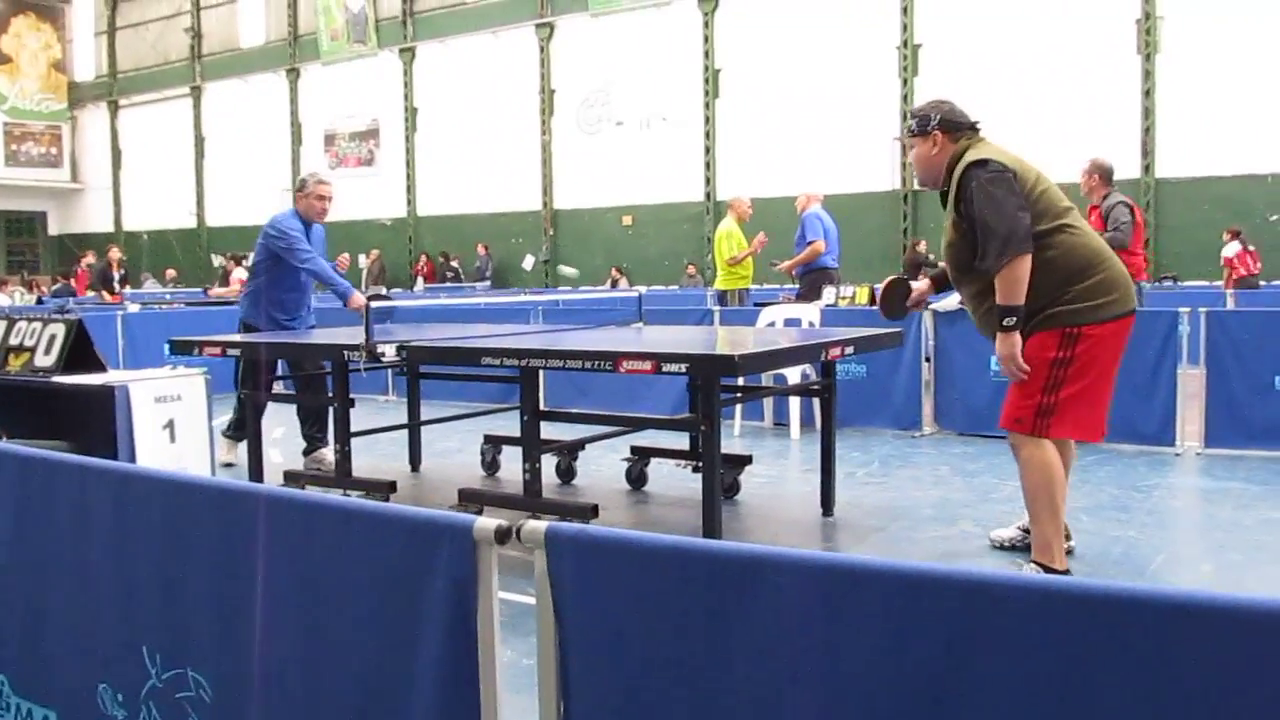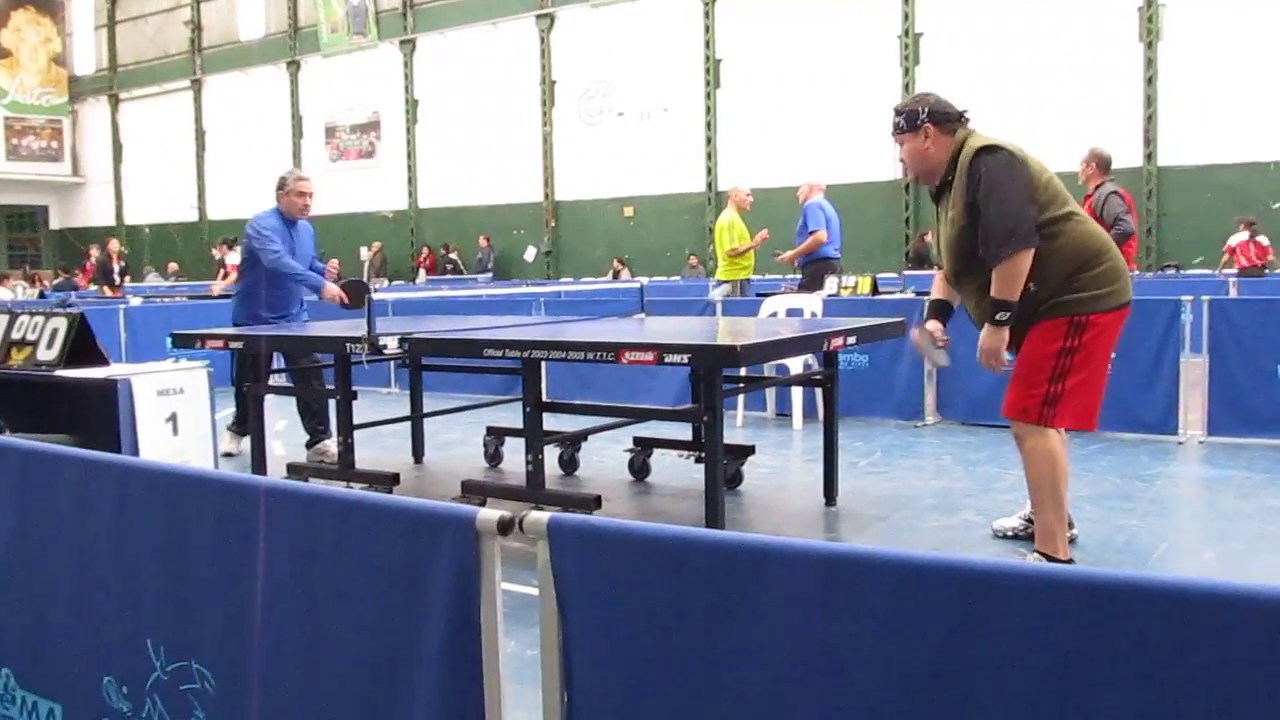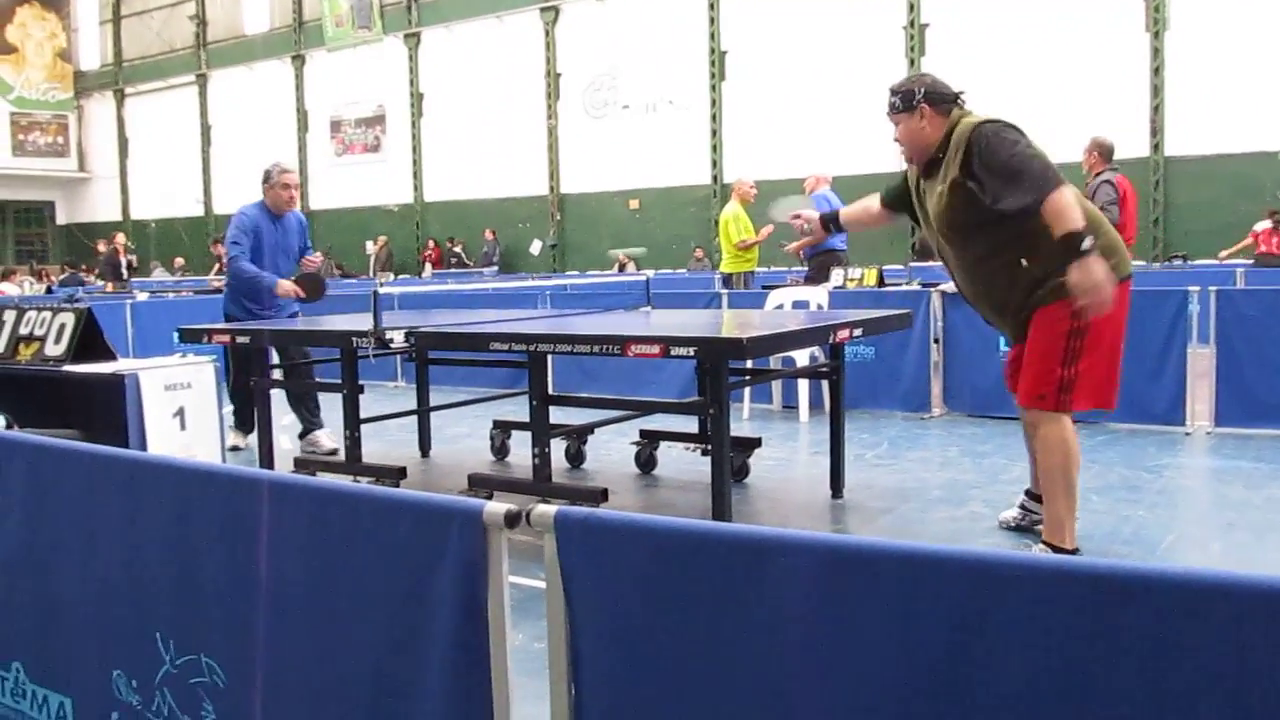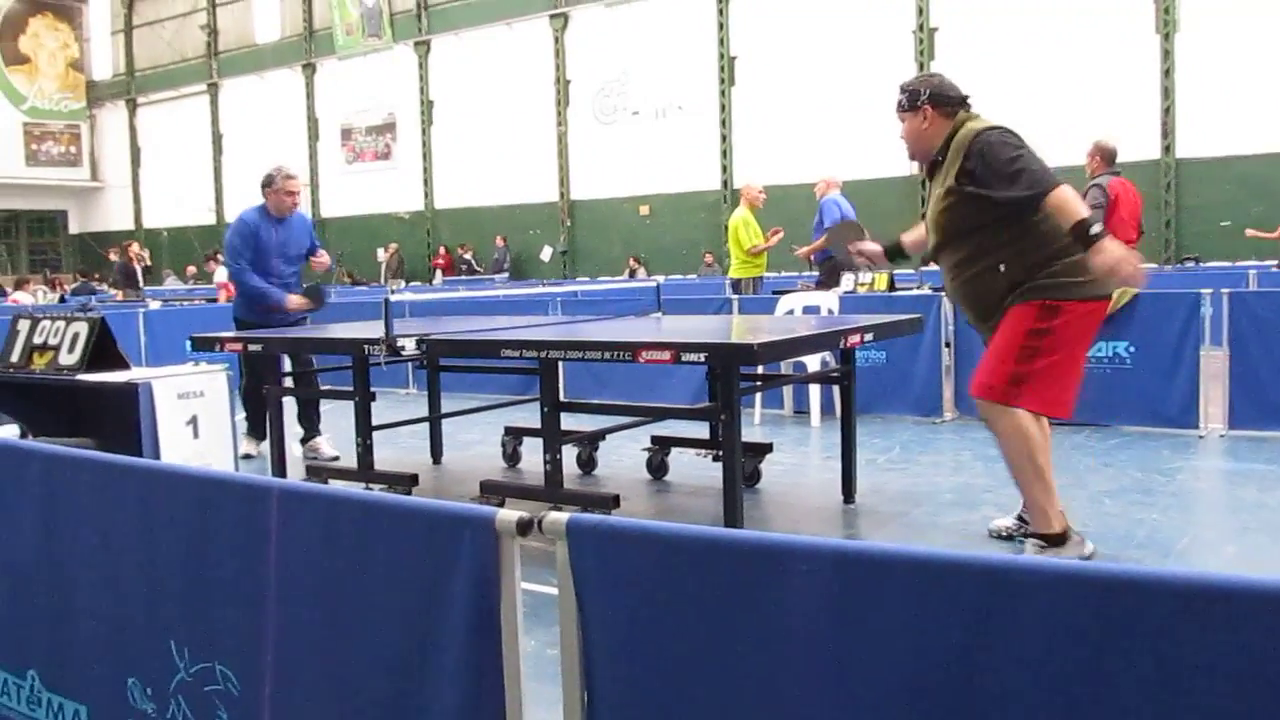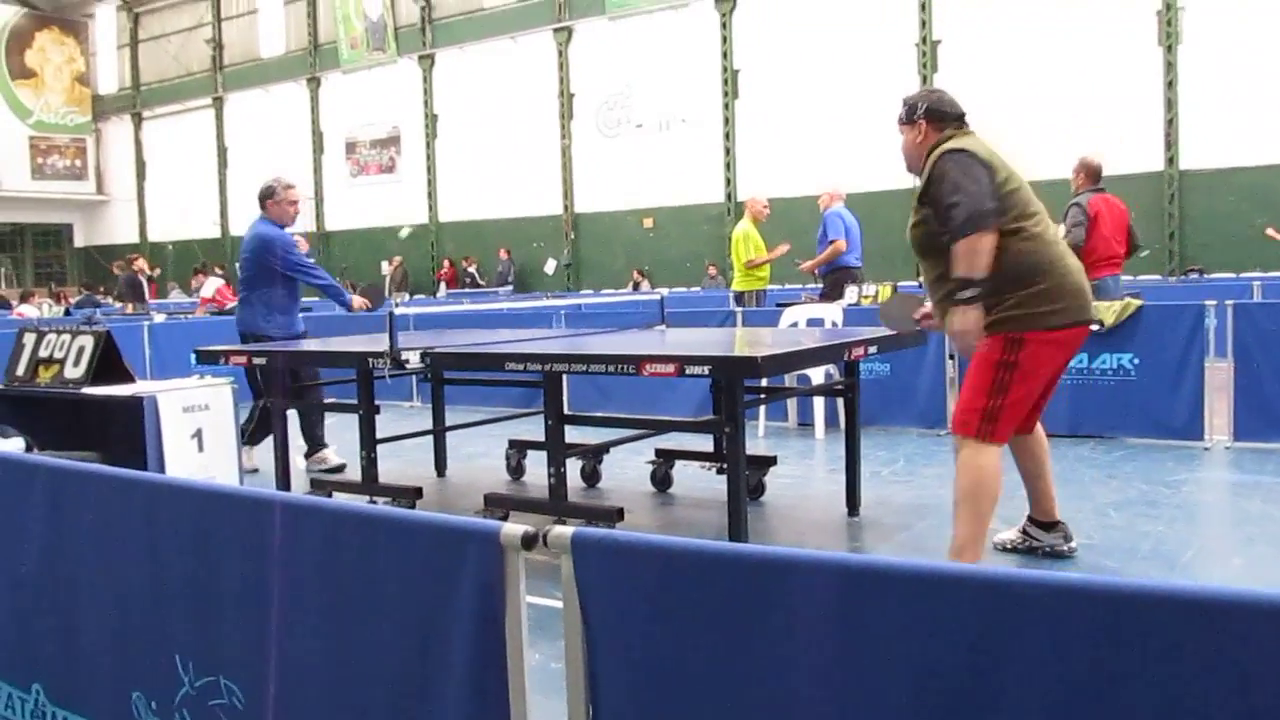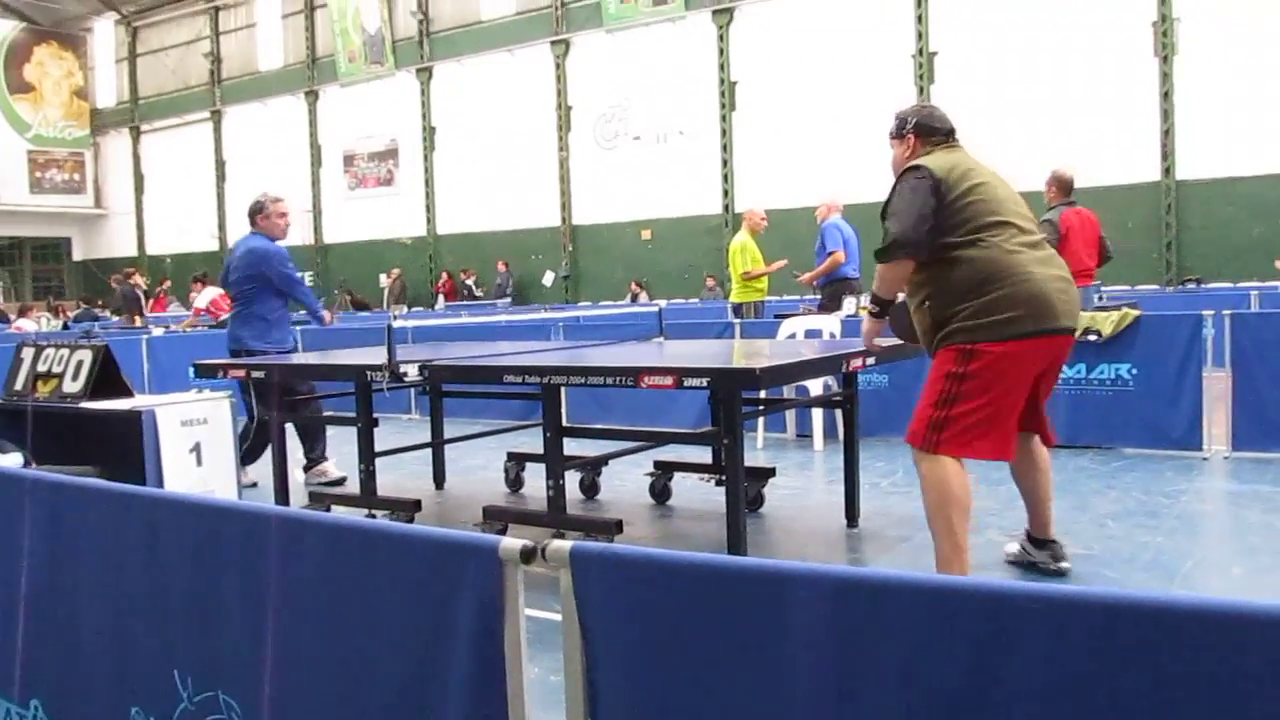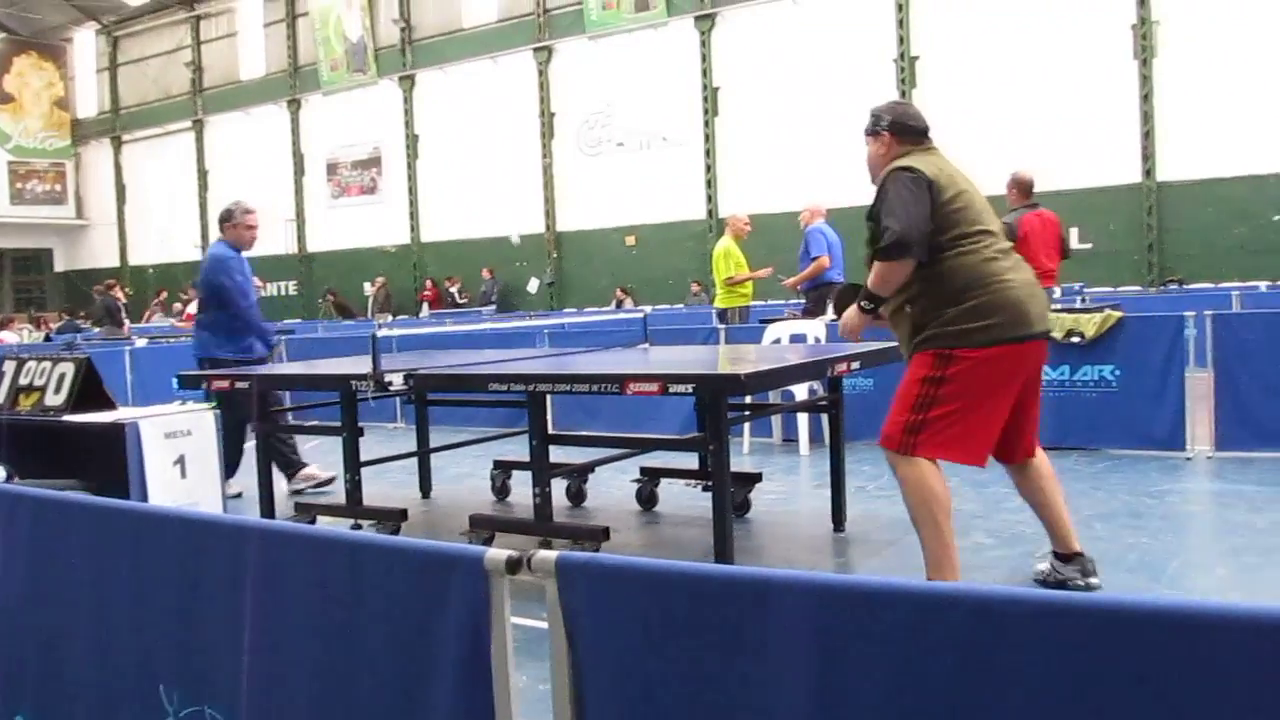
dt=0.2s
person 1, frame 1
left shoulder: (979, 171)
right shoulder: (976, 169)
left elbow: (1012, 250)
right elbow: (984, 251)
left wrist: (1006, 328)
right wrist: (933, 283)
left hip: (1077, 309)
right hip: (1079, 306)
left knee: (1028, 431)
right knee: (1050, 425)
left ankle: (1051, 568)
right ankle: (1049, 528)
person 1, frame 2
left shoulder: (986, 161)
right shoulder: (954, 179)
left elbow: (1014, 244)
right elbow: (961, 260)
left wrist: (997, 321)
right wrist: (936, 313)
left hip: (1078, 299)
right hip: (1058, 301)
left knee: (1031, 420)
right knee: (1043, 414)
left ankle: (1053, 557)
right ankle: (1049, 516)
person 1, frame 3
left shoulder: (982, 138)
right shoulder: (928, 170)
left elbow: (1048, 188)
right elbow: (887, 204)
left wrist: (1083, 252)
right wrist: (828, 222)
left hip: (1071, 282)
right hip: (1040, 287)
left knee: (1044, 406)
right knee: (1030, 396)
left ankle: (1060, 547)
right ankle: (1041, 500)
person 1, frame 4
left shoulder: (981, 144)
right shoulder: (944, 162)
left elbow: (1045, 187)
right elbow: (935, 229)
left wrist: (1095, 240)
right wrist: (888, 251)
left hip: (1055, 288)
right hip: (1030, 294)
left knee: (997, 398)
right knee: (1018, 402)
left ankle: (1055, 537)
right ankle: (1040, 515)
person 1, frame 5
left shoulder: (952, 161)
right shoulder: (962, 161)
left elbow: (973, 228)
left wrist: (966, 301)
right wrist: (942, 304)
left hip: (1032, 314)
right hip: (1052, 310)
left knee: (975, 432)
right knee: (1015, 417)
left ankle: (964, 569)
right ankle: (1047, 527)
person 1, frame 6
left shoulder: (920, 174)
right shoulder: (977, 174)
left elbow: (902, 249)
left wrist: (877, 309)
left hip: (998, 324)
right hip: (1048, 315)
left knee: (935, 447)
right knee: (1019, 431)
right ankle: (1043, 544)
person 1, frame 7
left shoulder: (904, 174)
right shoulder: (945, 174)
left elbow: (899, 248)
left wrist: (866, 305)
right wrist: (891, 305)
left hip: (972, 332)
right hip: (1018, 324)
left knee: (908, 450)
right knee: (1017, 449)
left ankle: (946, 589)
right ankle: (1071, 560)
person 2, frame 1
left shoulder: (318, 230)
right shoulder: (282, 225)
right elbow: (307, 263)
left wrist: (336, 266)
right wrist: (347, 292)
left hip: (299, 321)
right hip: (261, 321)
left knee: (314, 385)
right knee: (254, 390)
left ankle: (317, 450)
right ankle: (232, 437)
person 2, frame 2
left shoulder: (306, 229)
right shoulder: (262, 225)
right elbow: (278, 261)
left wrist: (324, 271)
right wrist: (320, 285)
left hip: (293, 318)
right hip: (253, 319)
left knee: (311, 379)
right knee: (249, 385)
left ankle: (319, 442)
right ankle: (237, 431)
person 2, frame 3
left shoulder: (298, 220)
right shoulder: (246, 218)
left elbow: (303, 252)
right elbow: (236, 262)
left wrist: (311, 261)
right wrist: (273, 283)
left hip: (284, 310)
right hip: (243, 311)
left knee: (300, 370)
right knee: (244, 377)
left ankle: (312, 432)
right ankle: (241, 428)
person 2, frame 4
left shoulder: (302, 221)
right shoulder: (246, 224)
left elbow: (315, 252)
right elbow: (239, 272)
left wrist: (322, 258)
right wrist: (280, 298)
left hip: (293, 315)
right hip: (254, 317)
left knee: (306, 376)
right knee: (257, 382)
left ankle: (313, 438)
right ankle: (254, 434)
person 2, frame 5
left shoulder: (277, 231)
right shoulder: (268, 237)
right elbow: (309, 272)
left wrist: (299, 252)
right wrist: (346, 298)
left hip: (288, 328)
right hip: (261, 331)
left knee: (309, 389)
right knee: (271, 397)
left ankle: (317, 451)
right ankle: (244, 445)
person 2, frame 6
left shoulder: (242, 247)
right shoulder: (268, 251)
left elbow: (226, 283)
right elbow: (296, 288)
right wrist: (319, 314)
left hip: (277, 344)
right hip: (254, 347)
left knee: (305, 401)
right knee: (264, 416)
left ankle: (316, 464)
right ankle: (235, 466)
person 2, frame 7
left shoulder: (225, 255)
right shoulder: (225, 259)
right elbow: (244, 307)
left wrist: (248, 286)
right wrist: (270, 340)
left hip: (246, 352)
right hip: (221, 355)
left knee: (272, 411)
right knee: (233, 421)
left ankle: (296, 471)
right ankle: (219, 479)
